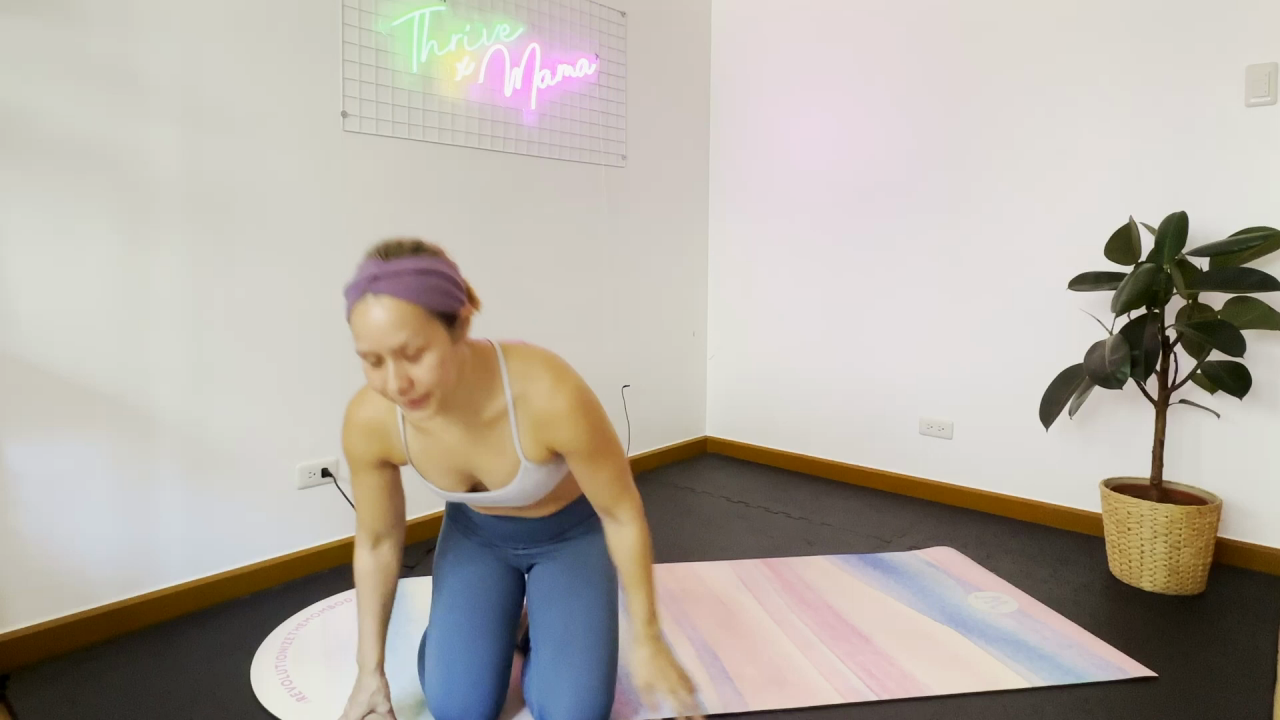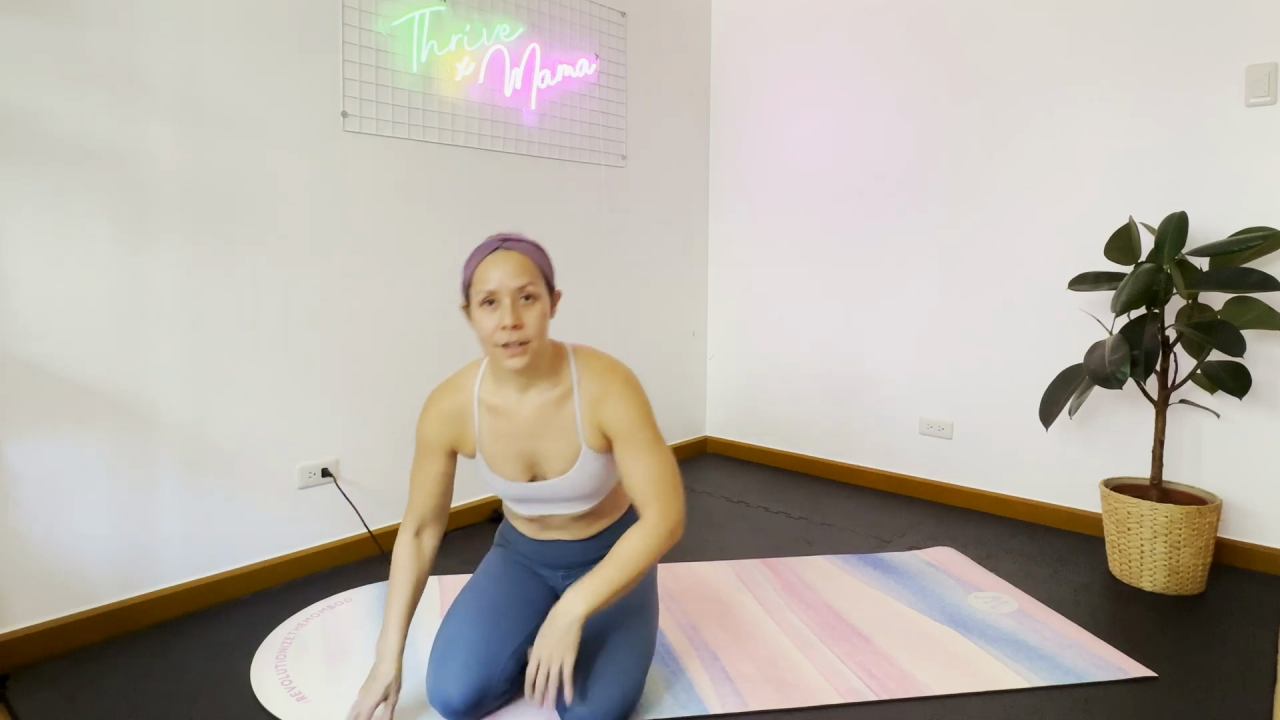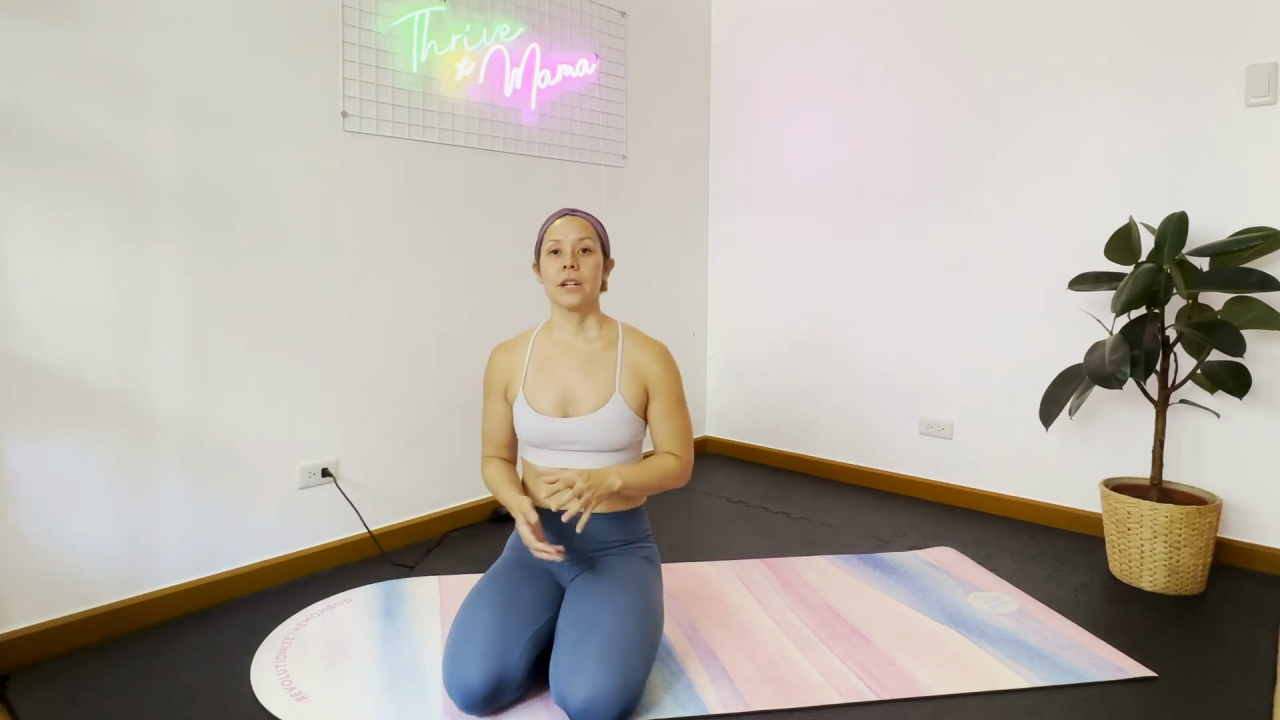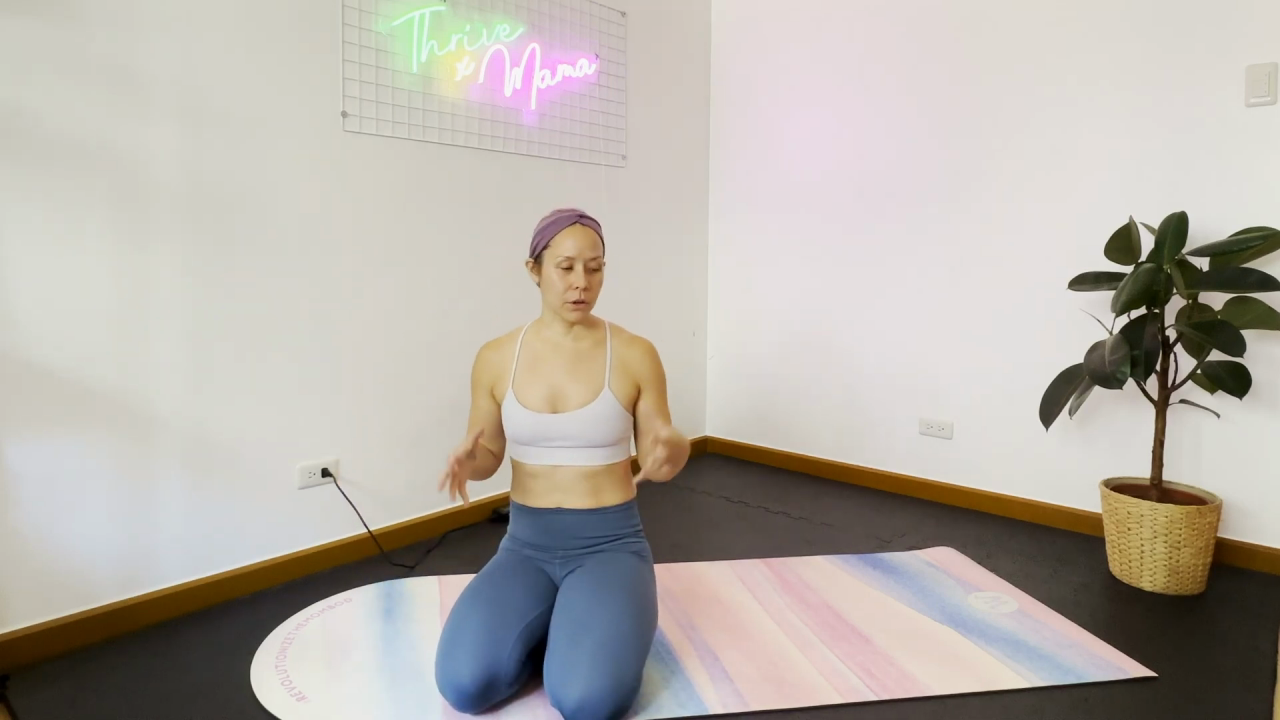
dt=0.7s
person 1, frame 1
left shoulder: (551, 394)
right shoulder: (369, 419)
left elbow: (622, 513)
right elbow: (377, 542)
left wrist: (648, 640)
right wrist: (369, 672)
left hip: (574, 528)
right hip: (476, 532)
left ankle: (548, 630)
right ankle: (474, 632)
person 1, frame 2
left shoulder: (608, 386)
right shoulder: (450, 405)
left elbow: (666, 517)
right elbow: (420, 529)
left wrist: (573, 610)
right wrist: (387, 660)
left hip: (613, 554)
right hip: (521, 556)
left ankle: (569, 621)
right ankle: (536, 631)
person 1, frame 3
left shoulder: (648, 357)
right shoulder: (508, 359)
left elbow: (678, 464)
right elbow: (496, 458)
left wrist: (607, 480)
right wrist: (519, 506)
left hip: (618, 548)
right hip: (539, 543)
left ankle: (605, 629)
right ankle: (557, 631)
person 1, frame 4
left shoulder: (636, 354)
right shoulder: (496, 357)
left elbow: (656, 465)
right elbow: (488, 458)
left wrist: (674, 451)
right wrist: (466, 461)
left hip: (610, 544)
right hip: (526, 545)
left ankle: (602, 629)
right ankle: (555, 630)
